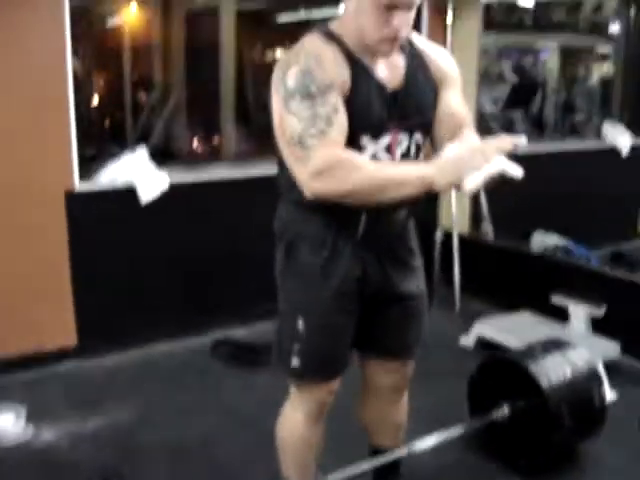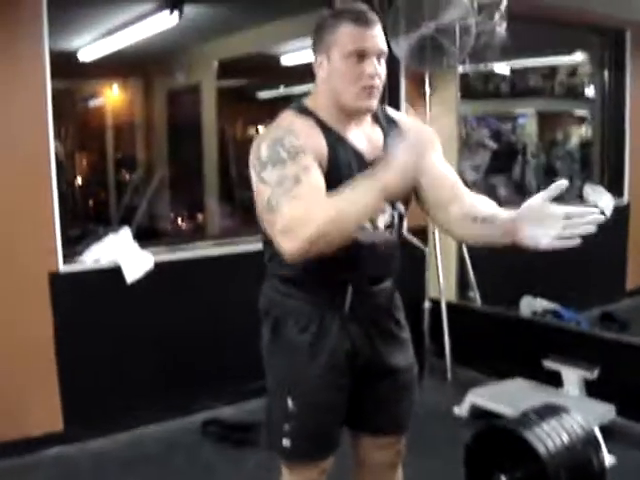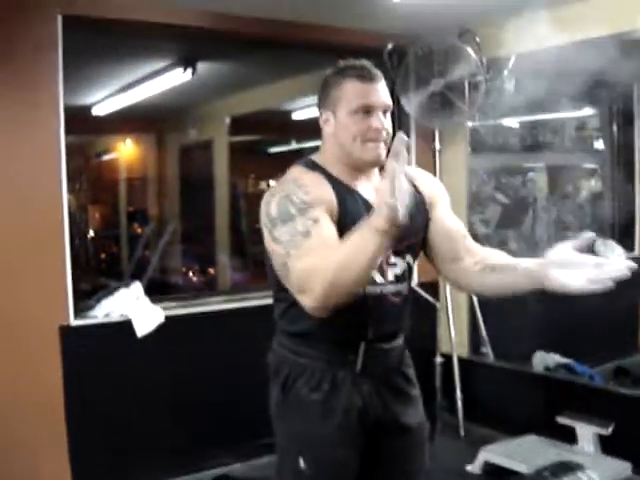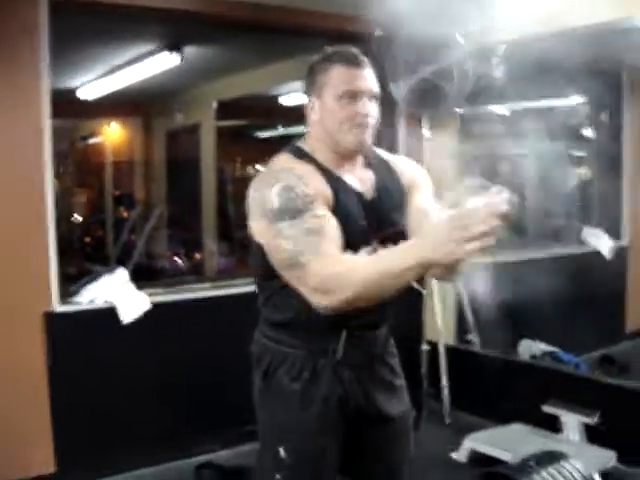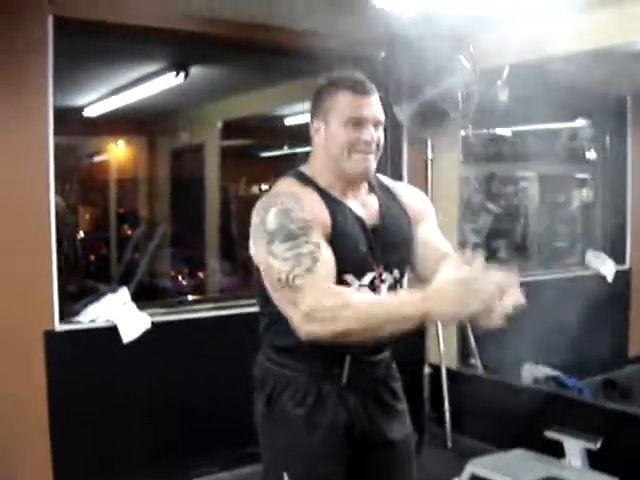
dt=0.5s
person 1, frame 1
left shoulder: (432, 60)
right shoulder: (312, 65)
left elbow: (461, 139)
right elbow: (321, 175)
left wrist: (477, 159)
right wrist: (434, 170)
left hip: (392, 236)
right hip: (321, 242)
left knee: (393, 377)
right knee: (315, 389)
person 1, frame 2
left shoulder: (409, 131)
right shoulder: (290, 137)
left elbow: (458, 209)
right elbow: (297, 237)
left wrist: (516, 224)
right wrist: (387, 179)
left hip: (380, 307)
right hip: (308, 317)
person 1, frame 3
left shoulder: (424, 184)
right shoulder: (299, 192)
left elbow: (465, 263)
right elbow: (315, 292)
left wrist: (542, 272)
right wrist: (385, 218)
left hip: (389, 364)
right hip: (318, 374)
person 1, frame 4
left shoulder: (402, 173)
right shoulder: (285, 185)
left elbow: (436, 260)
right elbow: (328, 287)
left wrist: (467, 238)
right wrist: (433, 246)
left hip: (375, 357)
right hip: (300, 364)
person 1, frame 5
left shoulder: (405, 201)
right shoulder: (288, 207)
left elbow: (448, 272)
right elbow: (312, 315)
left wrist: (478, 295)
right wrist: (433, 303)
left hip: (378, 384)
right hip: (301, 391)
